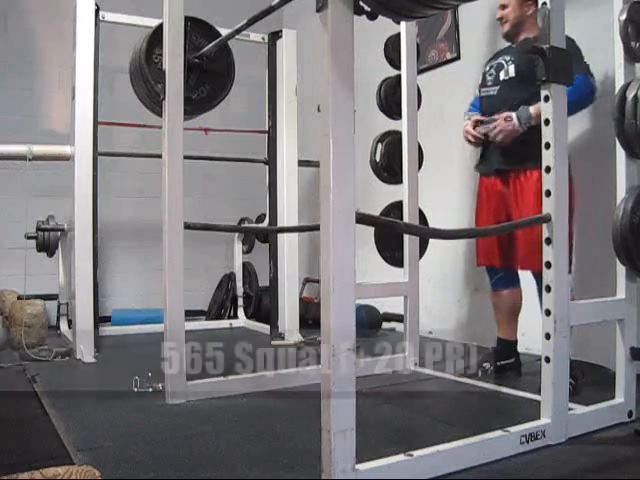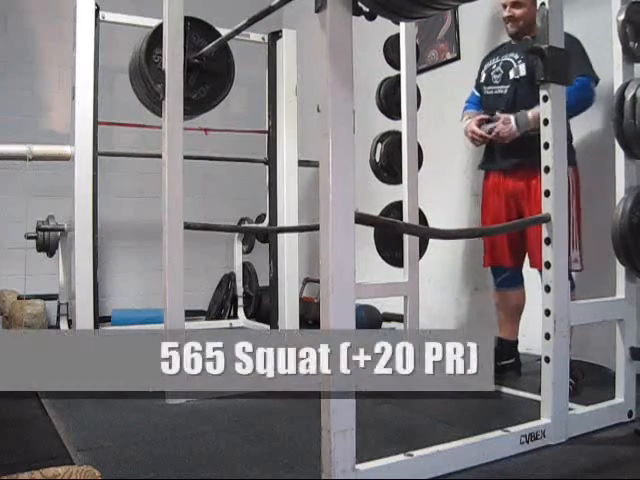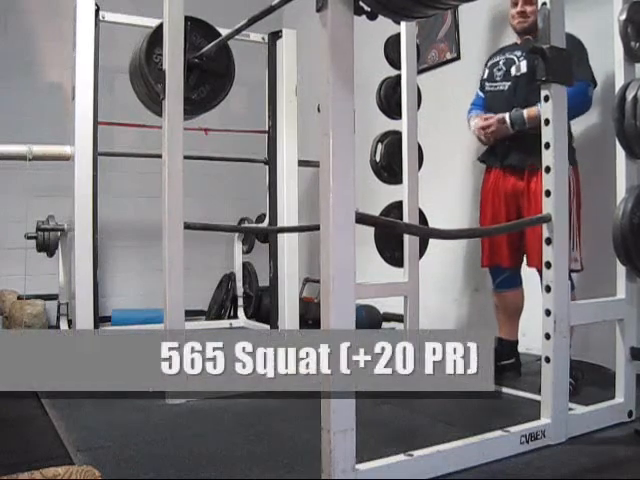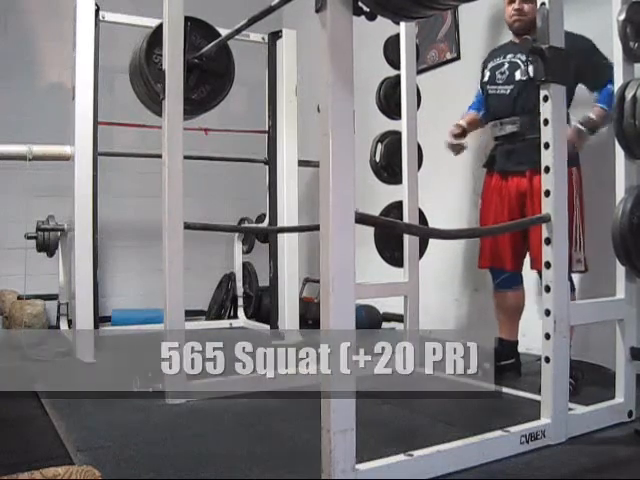
dt=1s
person 1, frame 1
right shoulder: (496, 59)
left elbow: (581, 90)
right elbow: (480, 103)
left wrist: (522, 118)
right wrist: (470, 122)
left hip: (536, 170)
right hip: (494, 171)
left knee: (544, 266)
right knee: (497, 264)
right ankle: (506, 352)
person 1, frame 2
left shoulder: (560, 44)
right shoulder: (494, 56)
left elbow: (581, 91)
right elbow: (474, 100)
left wrist: (522, 121)
right wrist: (469, 121)
left hip: (545, 170)
right hip: (499, 171)
right knee: (502, 264)
right ankle: (506, 352)
person 1, frame 3
left shoulder: (563, 44)
right shoulder: (497, 57)
left elbow: (578, 95)
right elbow: (479, 103)
left wrist: (513, 121)
right wrist: (477, 122)
left hip: (546, 167)
right hip: (499, 169)
right knee: (501, 264)
right ankle: (506, 352)
person 1, frame 4
left shoulder: (566, 45)
right shoulder: (494, 58)
left elbow: (612, 85)
left wrist: (584, 127)
right wrist: (462, 125)
right hip: (502, 170)
right knee: (501, 264)
left ankle: (563, 363)
right ankle: (507, 353)
